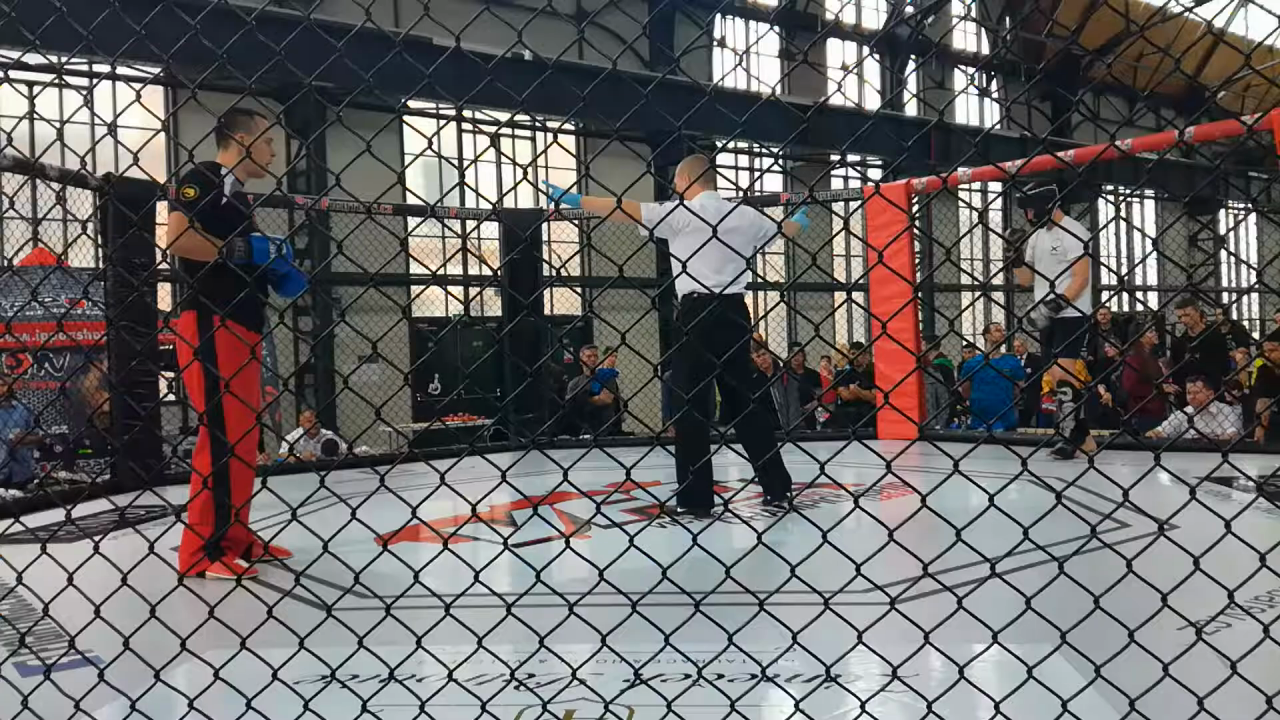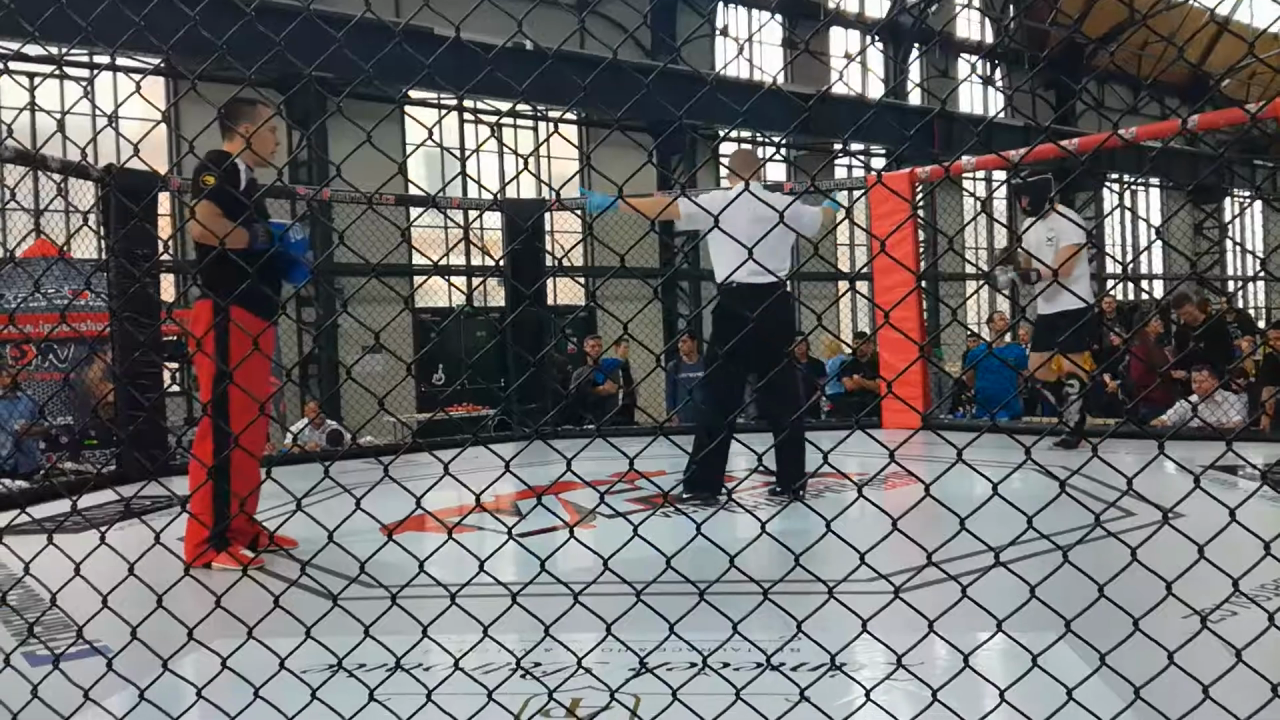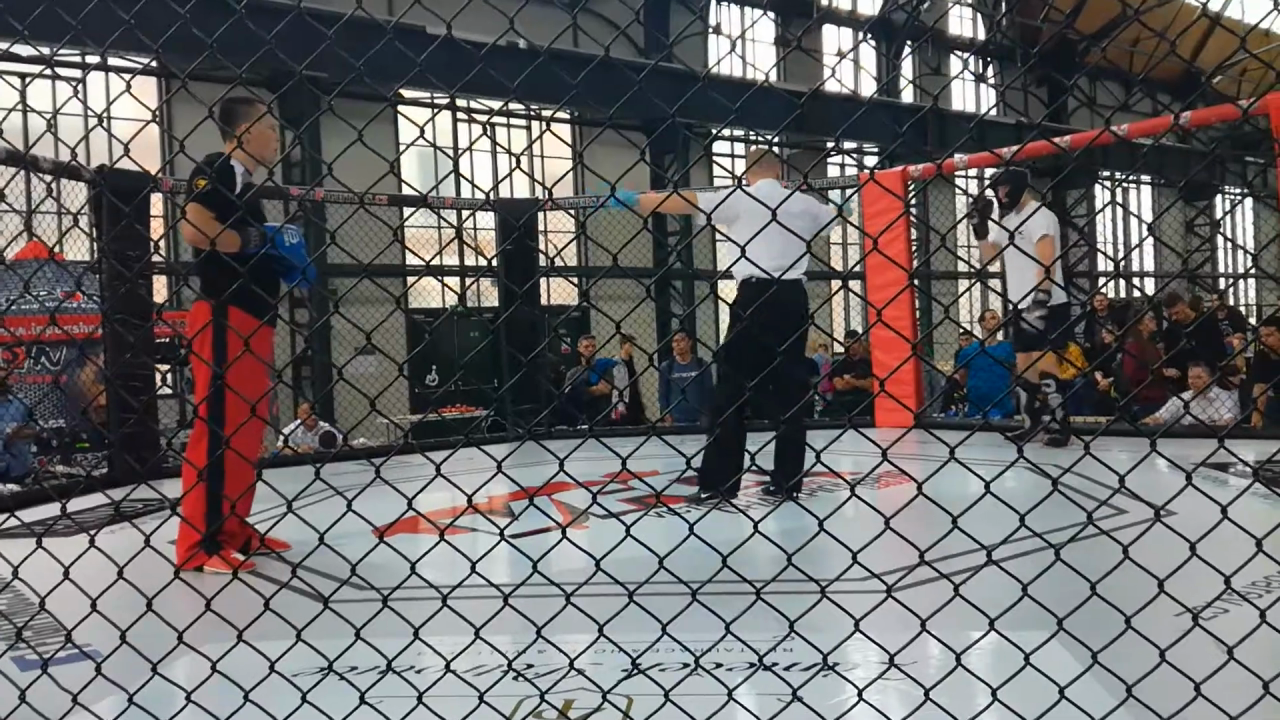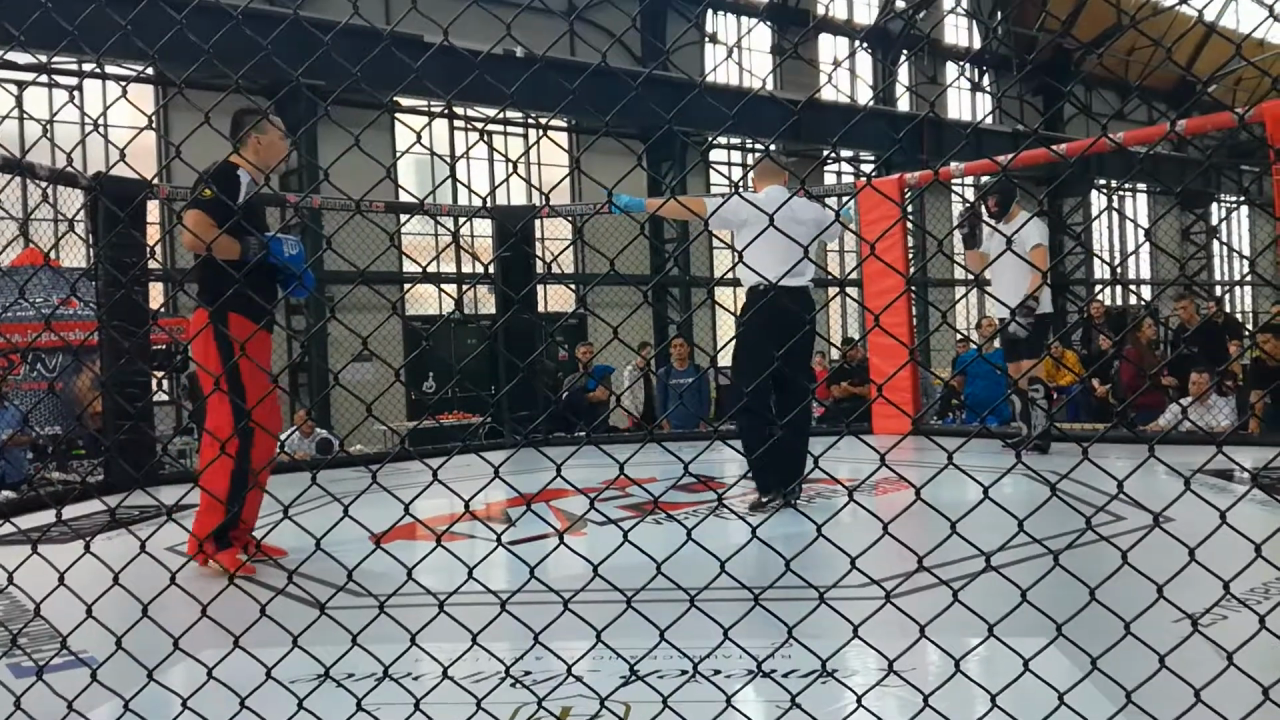
dt=0.4s
person 1, frame 1
left shoulder: (237, 195)
right shoulder: (206, 178)
right elbow: (177, 237)
left wrist: (277, 271)
right wrist: (244, 249)
left hip: (241, 329)
right hip: (213, 327)
left knee: (243, 434)
right knee: (222, 434)
left ankle: (233, 535)
right ankle: (202, 549)
person 1, frame 2
left shoulder: (244, 179)
right shoulder: (220, 166)
right elbow: (201, 225)
left wrist: (284, 259)
right wrist: (265, 236)
left hip: (251, 317)
right hip: (226, 316)
left knee: (251, 425)
right knee: (225, 424)
left ankle: (240, 526)
right ankle: (207, 539)
person 1, frame 3
left shoulder: (243, 182)
right shoulder: (218, 169)
right elbow: (194, 228)
left wrist: (286, 262)
right wrist: (260, 239)
left hip: (251, 319)
right hip: (225, 317)
left knee: (248, 427)
right knee: (221, 426)
left ankle: (232, 529)
right ankle: (200, 543)
person 1, frame 4
left shoulder: (248, 190)
right shoulder: (224, 176)
right elbow: (193, 234)
left wrist: (283, 270)
right wrist: (260, 248)
left hip: (247, 325)
right hip: (226, 323)
left knee: (231, 430)
right knee: (252, 427)
left ankle: (229, 536)
right ankle: (216, 537)
person 2, frame 1
left shoulder: (684, 214)
right shoulder: (745, 215)
left elbow: (627, 211)
right elbow: (786, 229)
left wrist: (575, 200)
right wrist: (800, 219)
left hip: (700, 313)
right hip: (735, 312)
left knee: (692, 406)
right knee: (746, 402)
left ankle: (695, 498)
right ankle: (778, 488)
person 2, frame 2
left shoulder: (718, 204)
right shoulder: (785, 205)
left elbow: (667, 209)
right elbow: (822, 217)
left wrist: (613, 203)
right wrist: (833, 205)
left hip: (738, 303)
right hip: (777, 303)
left knee: (721, 394)
right knee: (784, 393)
left ankle: (703, 483)
right ankle: (791, 480)
person 2, frame 3
left shoulder: (739, 198)
right shoulder: (804, 203)
left elbow: (684, 202)
right elbow: (834, 216)
left wrist: (632, 199)
left hip: (756, 297)
right hip: (793, 298)
left knee: (732, 390)
right knee: (791, 390)
left ankle: (718, 483)
right ankle: (787, 479)
person 2, frame 4
left shoulder: (746, 206)
right shoulder: (811, 210)
left elbow: (692, 208)
right elbow: (839, 225)
left wrist: (639, 204)
right wrist: (845, 215)
left hip: (764, 305)
right hip: (800, 305)
left knee: (751, 395)
right knee: (795, 396)
left ankle: (772, 485)
right ankle: (788, 483)
person 3, frame 1
left shoulder: (1072, 232)
right shoulder: (1036, 236)
left elbow: (1081, 280)
right elbow: (1026, 280)
left wrist: (1055, 304)
right wrist: (1017, 259)
left hip: (1071, 315)
right hip: (1049, 318)
left knee: (1063, 374)
right knee: (1060, 378)
left ankle: (1070, 438)
right ankle: (1082, 436)
person 3, frame 2
left shoulder: (1066, 221)
right shoulder: (1028, 225)
left elbow: (1064, 268)
right elbow: (1027, 266)
left wrist: (1027, 276)
right wrist: (1018, 269)
left hip: (1073, 306)
right hip: (1046, 309)
left knee: (1071, 366)
right knee: (1038, 369)
left ankle: (1074, 428)
right ankle: (1073, 413)
person 3, frame 3
left shoulder: (1039, 215)
right shoulder: (1006, 220)
left elbow: (1048, 261)
right elbow: (989, 257)
left wrist: (1041, 301)
right wrist: (980, 225)
left hip: (1047, 304)
right hip: (1022, 306)
left knee: (1044, 364)
right knee: (1024, 366)
left ankle: (1059, 427)
right ankle: (1033, 424)
person 3, frame 4
left shoulder: (1030, 224)
right shoulder: (992, 230)
left elbow: (1040, 271)
right elbow: (977, 267)
left wrist: (1027, 308)
right wrist: (969, 235)
left hip: (1033, 312)
right hip: (1007, 314)
left knee: (1031, 371)
right knee: (1016, 373)
left ankle: (1041, 434)
right ankle: (1029, 433)
